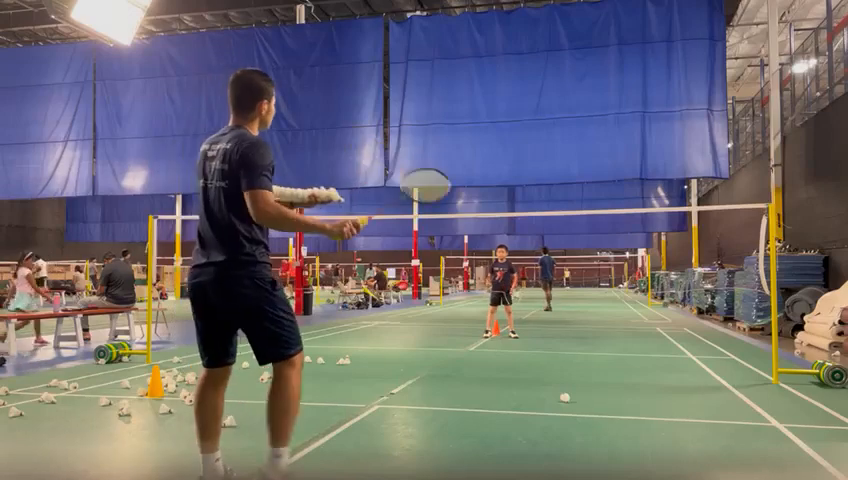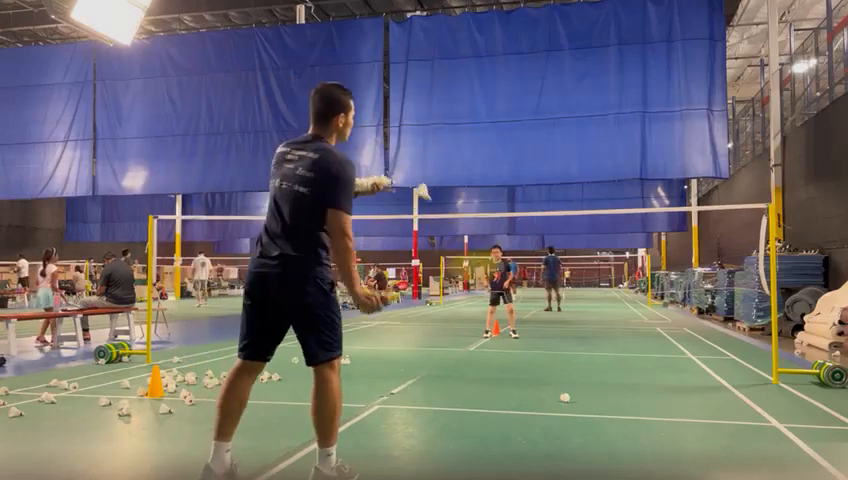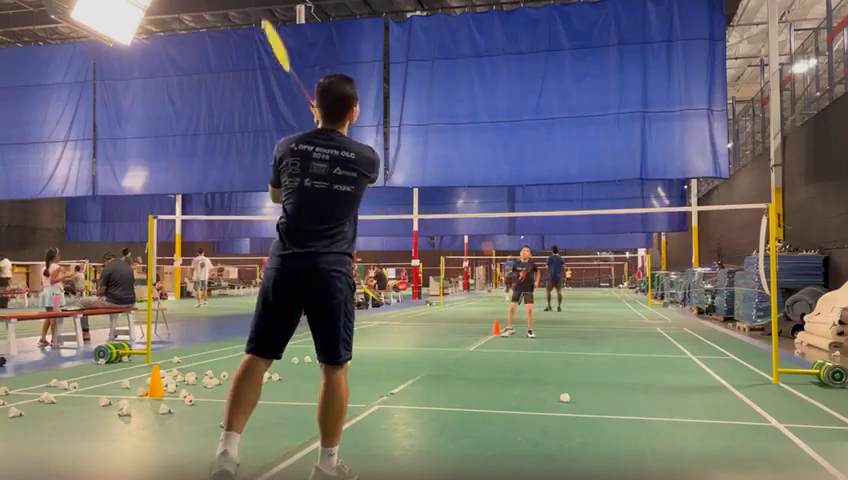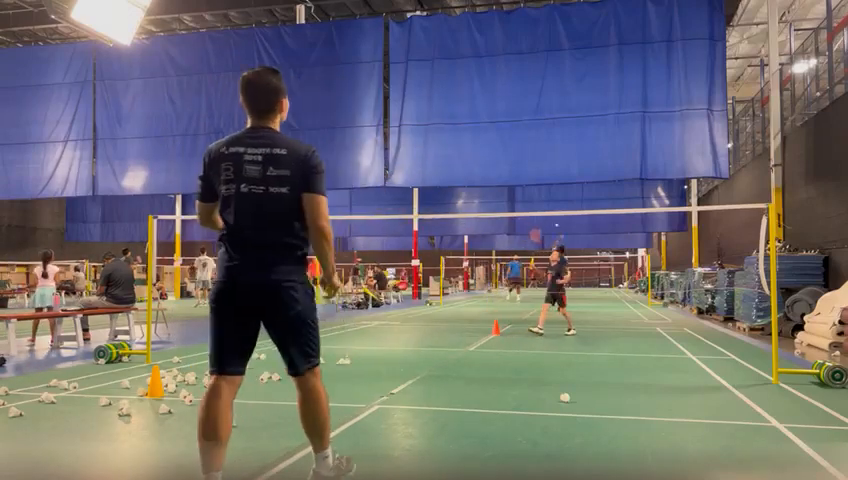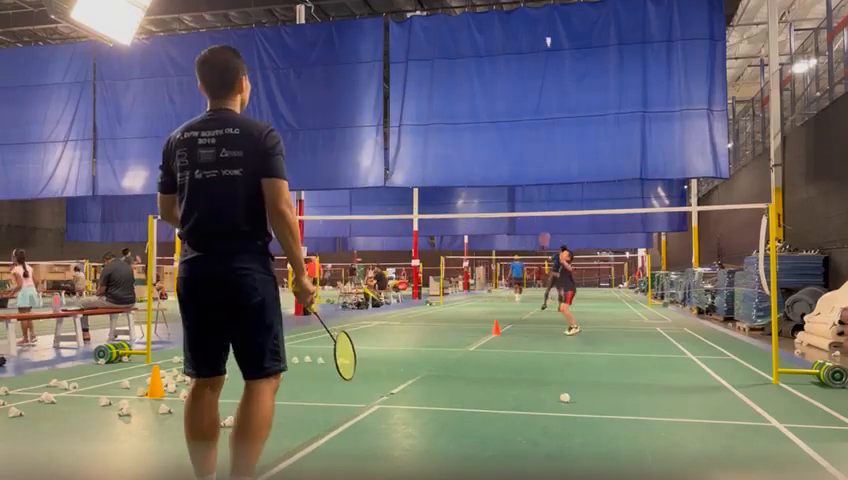
dt=0.5s
person 1, frame 1
left shoulder: (208, 147)
right shoulder: (253, 147)
right elbow: (261, 212)
left wrist: (299, 200)
right wrist: (327, 227)
left hip: (203, 274)
right hip: (244, 274)
left knee: (215, 371)
right knee: (288, 360)
person 1, frame 2
left shoulder: (283, 152)
right shoulder: (340, 165)
right elbow: (339, 232)
left wrist: (362, 188)
right wrist: (355, 289)
left hip: (262, 271)
right hip: (306, 276)
left knee: (247, 364)
right knee: (326, 366)
person 1, frame 3
left shoulder: (287, 148)
right shoulder: (366, 158)
left hip: (283, 265)
right hip: (331, 271)
left knee: (256, 358)
right knee: (334, 368)
person 1, frame 4
left shoulder: (216, 154)
right shoulder: (303, 157)
left elbow: (205, 217)
right elbow: (319, 224)
right wrist: (330, 273)
left hip: (232, 279)
right hip: (284, 278)
left knee: (223, 379)
right knee: (307, 373)
person 1, frame 5
left shoulder: (177, 140)
right shoulder: (261, 135)
left elbow: (167, 212)
right elbow: (281, 210)
right wrist: (300, 274)
left hip: (194, 272)
right hip: (247, 271)
left knee: (205, 382)
right knee: (263, 380)
